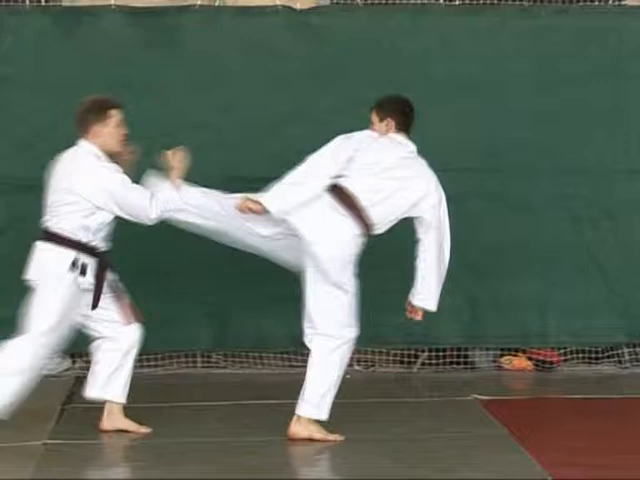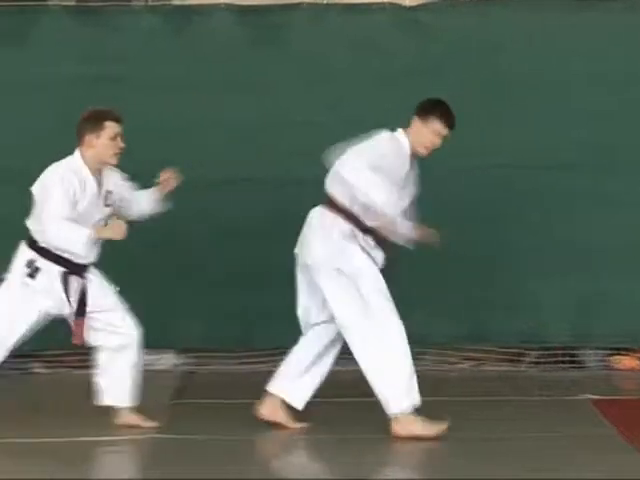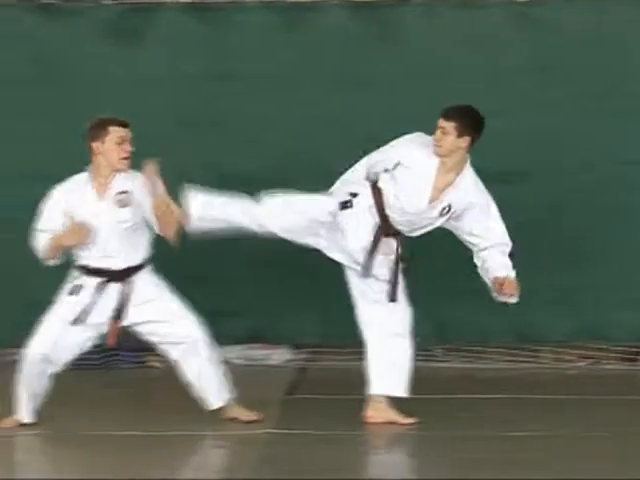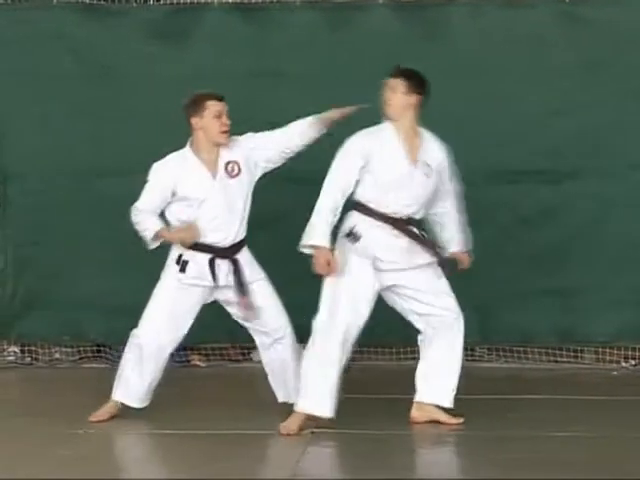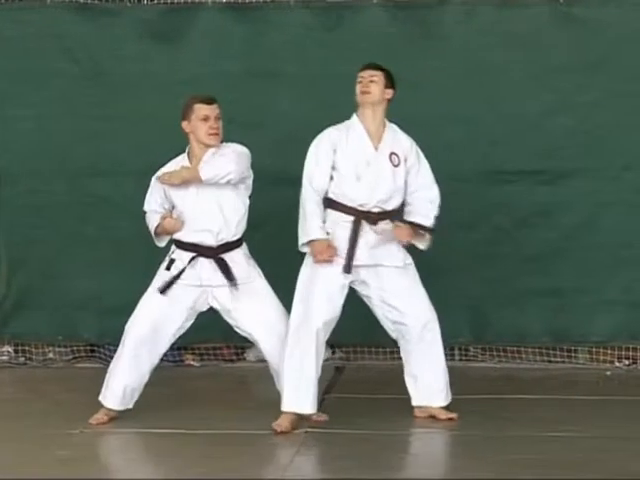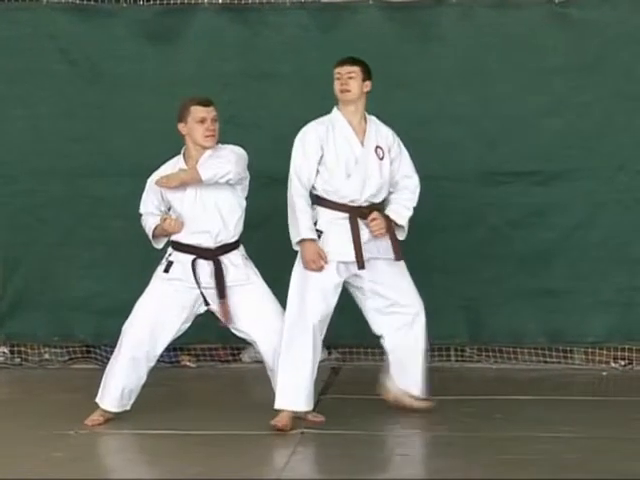
dt=0.4s
person 1, frame 1
left shoulder: (360, 141)
right shoulder: (427, 182)
left elbow: (313, 172)
right elbow: (436, 241)
left wrist: (266, 201)
right wrist: (422, 297)
left hip: (310, 215)
right hip: (338, 244)
left knee: (226, 211)
right knee: (334, 333)
left ankle: (162, 192)
right ankle: (306, 420)
person 1, frame 2
left shoulder: (405, 165)
right shoulder: (387, 146)
right elbow: (353, 171)
left wrist: (406, 228)
right wrist: (399, 225)
left hip: (343, 244)
right hip: (335, 243)
left knee: (326, 328)
right knee: (383, 330)
left ankle: (275, 401)
right ankle: (402, 416)
person 1, frame 3
left shoulder: (473, 197)
right shoulder: (411, 147)
left elbow: (491, 241)
right elbow: (368, 167)
left wrist: (503, 277)
right wrist: (331, 199)
left hip: (380, 248)
right hip: (349, 218)
left knee: (392, 318)
right knee: (271, 213)
left ankle: (379, 405)
right ankle: (187, 211)
person 1, frame 4
left shoulder: (436, 151)
right shoulder: (364, 142)
left elbow: (444, 200)
right elbow: (332, 193)
left wrist: (456, 244)
right wrist: (320, 243)
left hip: (410, 250)
right hip: (363, 244)
left knee: (447, 318)
right knee: (337, 324)
left ankle: (427, 404)
right ankle: (307, 409)
person 1, frame 5
left shoulder: (404, 144)
right shoulder: (331, 139)
left elbow: (425, 192)
right elbow: (311, 191)
left wrist: (415, 225)
right wrist: (314, 237)
left hip: (383, 243)
right hip: (335, 239)
left knee: (418, 318)
right knee: (310, 320)
left ankle: (428, 400)
right ankle: (293, 408)
person 1, frame 6
left shoulder: (385, 135)
right shoulder: (315, 133)
left elbow: (407, 182)
right elbow: (298, 188)
left wrist: (391, 217)
right wrist: (305, 239)
left hip: (373, 238)
right hip: (328, 234)
left knee: (406, 308)
right knee: (306, 317)
left ankle: (404, 387)
right ankle: (290, 406)
person 2, frame 1
left shoulder: (70, 160)
right shoulder: (101, 172)
right elbow: (147, 210)
right wrist: (175, 175)
left hip: (77, 267)
right hip: (66, 265)
left knee: (123, 330)
right knee: (39, 341)
left ankle: (112, 412)
person 2, frame 2
left shoulder: (112, 179)
right shoulder: (60, 175)
left elbow: (136, 205)
right elbow: (58, 231)
left wrist: (163, 188)
right wrist: (102, 232)
left hip: (80, 277)
right hip: (40, 272)
left knee: (122, 332)
left ankle: (122, 409)
person 2, frame 3
left shoulder: (140, 183)
right shoulder: (66, 192)
left elbow: (169, 226)
right elbow: (42, 241)
left wrist: (157, 188)
right wrist: (61, 241)
left hip: (139, 285)
right hip: (89, 287)
left knee: (190, 335)
right knee: (43, 349)
left ankle: (225, 403)
person 2, frame 4
left shoulder: (247, 148)
right shoulder: (169, 168)
left elbow: (289, 136)
right elbow: (142, 213)
left wrist: (327, 118)
right wrist: (168, 234)
left hip: (236, 263)
right hip: (190, 265)
left knee: (274, 328)
right knee: (153, 332)
left ankle: (297, 399)
right ankle: (121, 400)
person 2, frame 5
left shoulder: (237, 155)
right shoulder: (166, 174)
left elbow: (225, 168)
right elbow: (153, 214)
left wrist: (184, 175)
right wrist: (163, 227)
left hip: (232, 266)
right hip: (183, 266)
left knee: (276, 330)
right knee: (142, 331)
right ankle: (113, 403)
person 2, frame 6
left shoulder: (234, 156)
right shoulder: (163, 175)
left elbow: (222, 168)
right elbow: (149, 217)
left wrist: (180, 178)
right wrist: (162, 228)
left hip: (230, 267)
right hip: (181, 268)
left knee: (274, 330)
right knee: (139, 333)
right ankle: (110, 405)
